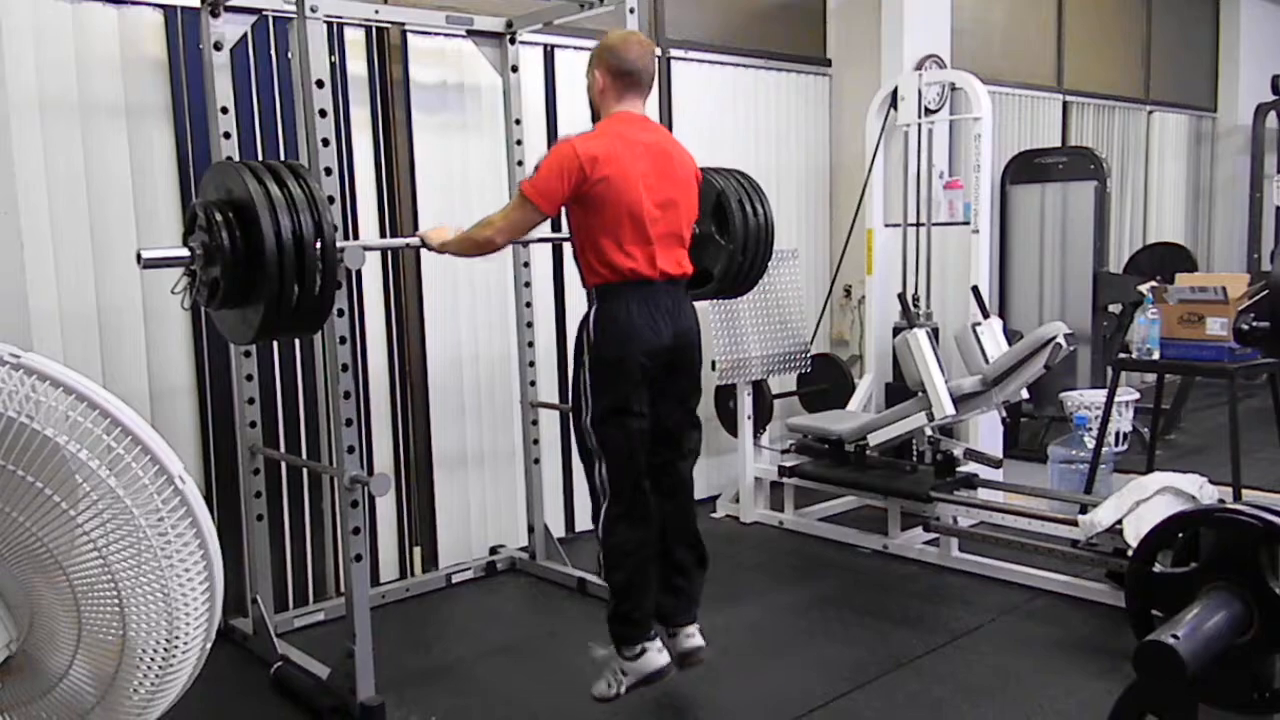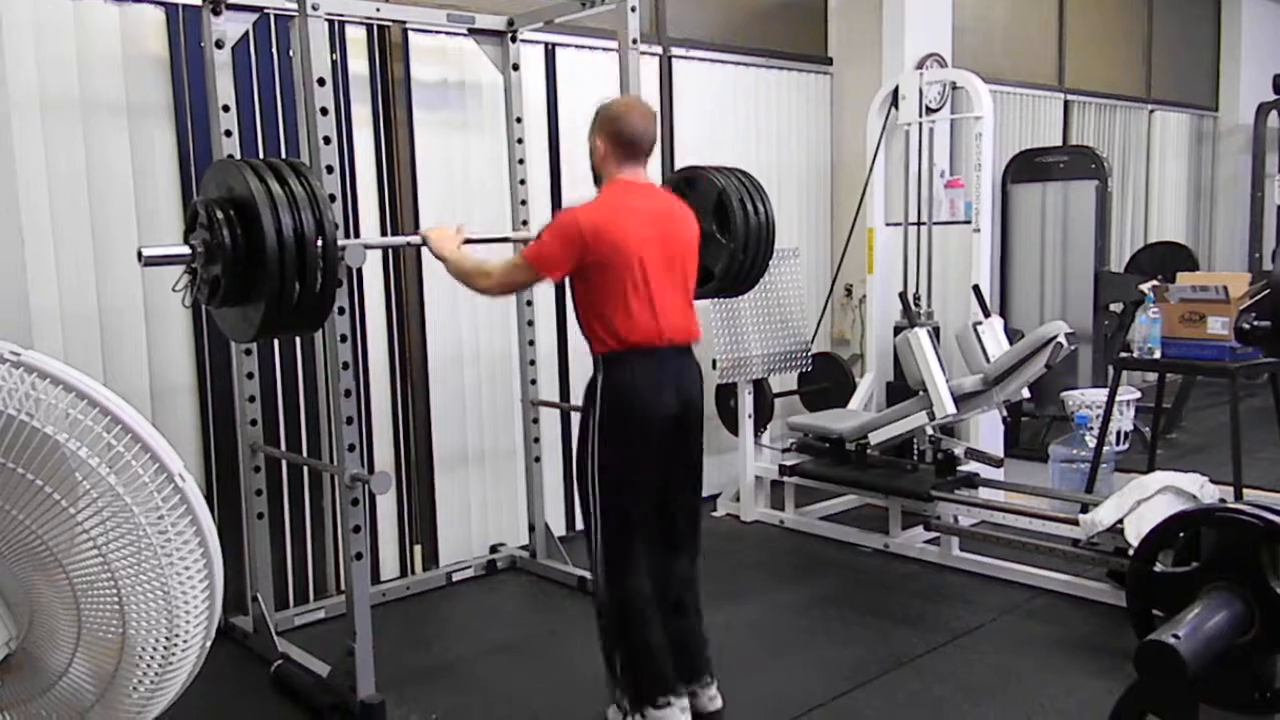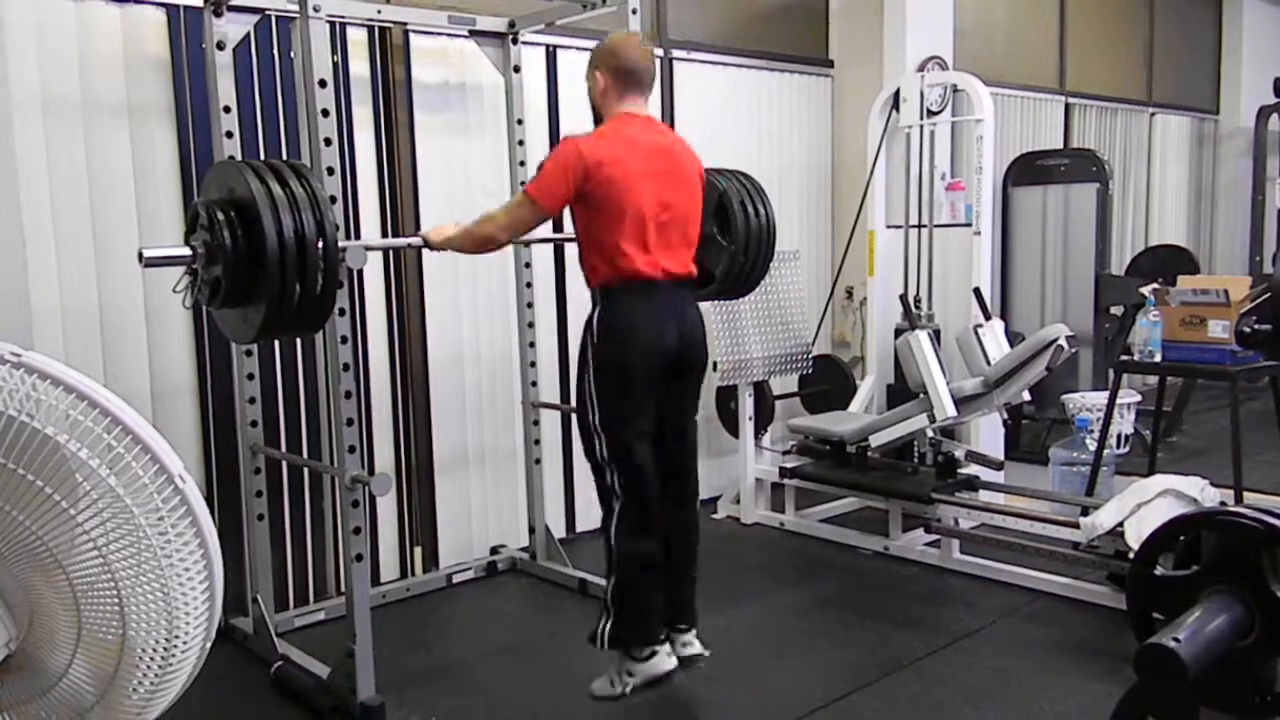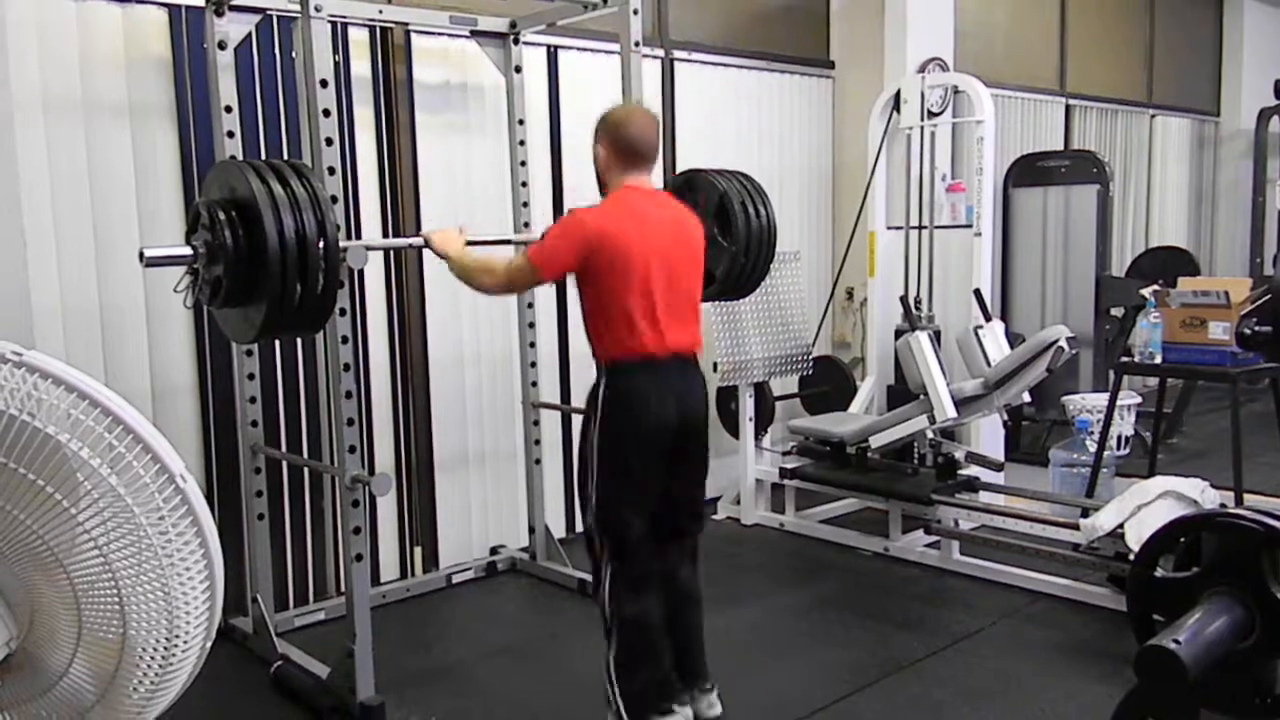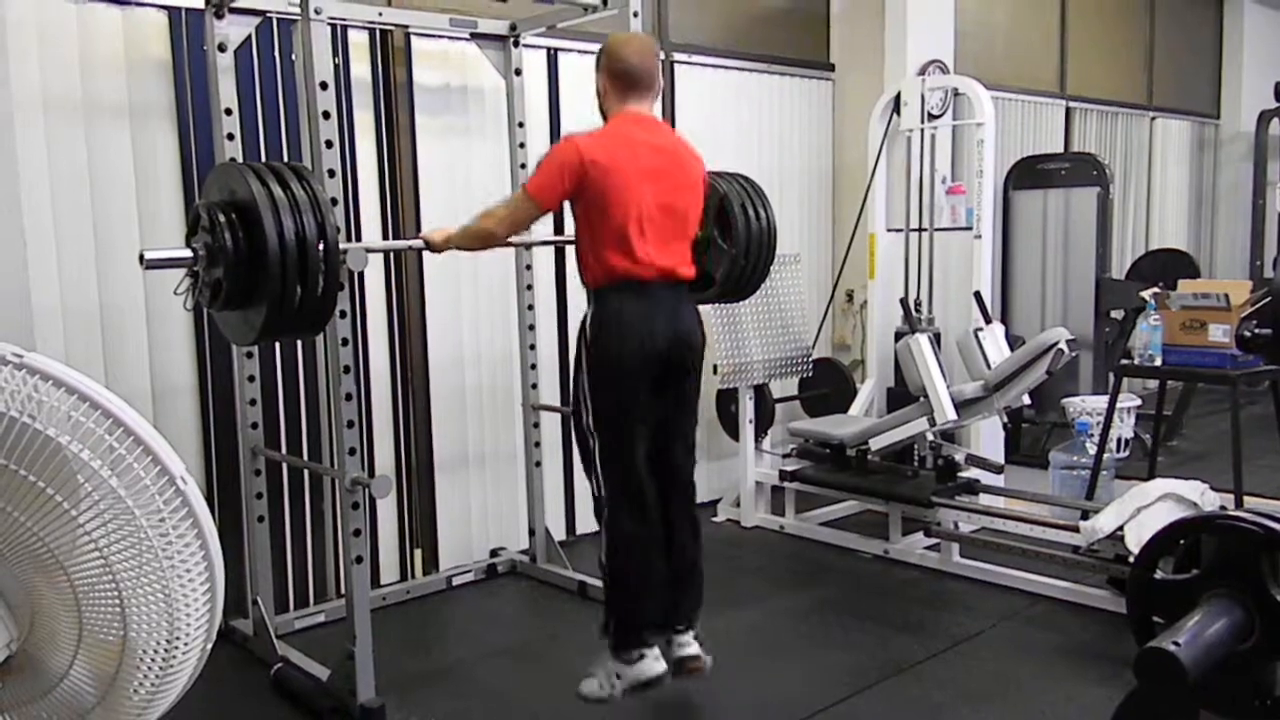
dt=0.2s
person 1, frame 1
left shoulder: (581, 153)
right shoulder: (680, 156)
left elbow: (501, 232)
left wrist: (446, 242)
left hip: (620, 321)
right hip: (679, 316)
left knee: (620, 485)
right knee: (672, 475)
left ankle: (636, 643)
right ankle: (681, 620)
person 1, frame 2
left shoulder: (586, 221)
right shoulder: (683, 217)
left elbow: (502, 281)
left wrist: (450, 254)
left hip: (628, 387)
right hip: (684, 380)
left knee: (621, 550)
right knee: (673, 542)
person 1, frame 3
left shoulder: (585, 153)
right shoulder: (685, 156)
left elbow: (502, 229)
left wrist: (447, 240)
left hip: (625, 323)
right hip: (684, 318)
left knee: (629, 487)
right knee: (674, 482)
left ankle: (640, 644)
right ankle: (679, 625)
person 1, frame 4
left shoulder: (591, 226)
right shoulder: (689, 224)
left elbow: (503, 279)
left wrist: (451, 251)
left hip: (632, 394)
right hip: (688, 390)
left knee: (623, 555)
right knee: (674, 546)
person 1, frame 5
left shoulder: (583, 151)
right shoulder: (690, 158)
left elbow: (503, 224)
left wrist: (447, 239)
left hip: (622, 323)
right hip: (681, 317)
left knee: (623, 490)
right knee: (673, 481)
left ankle: (634, 647)
right ankle: (679, 628)
